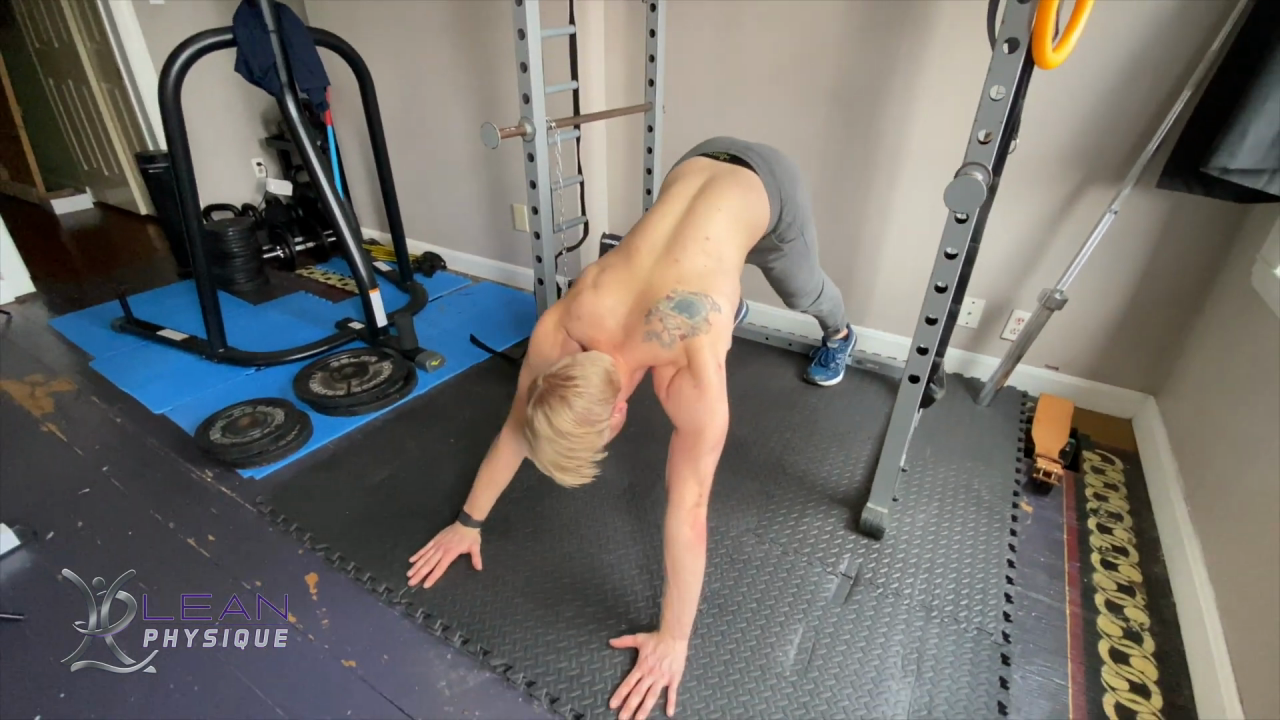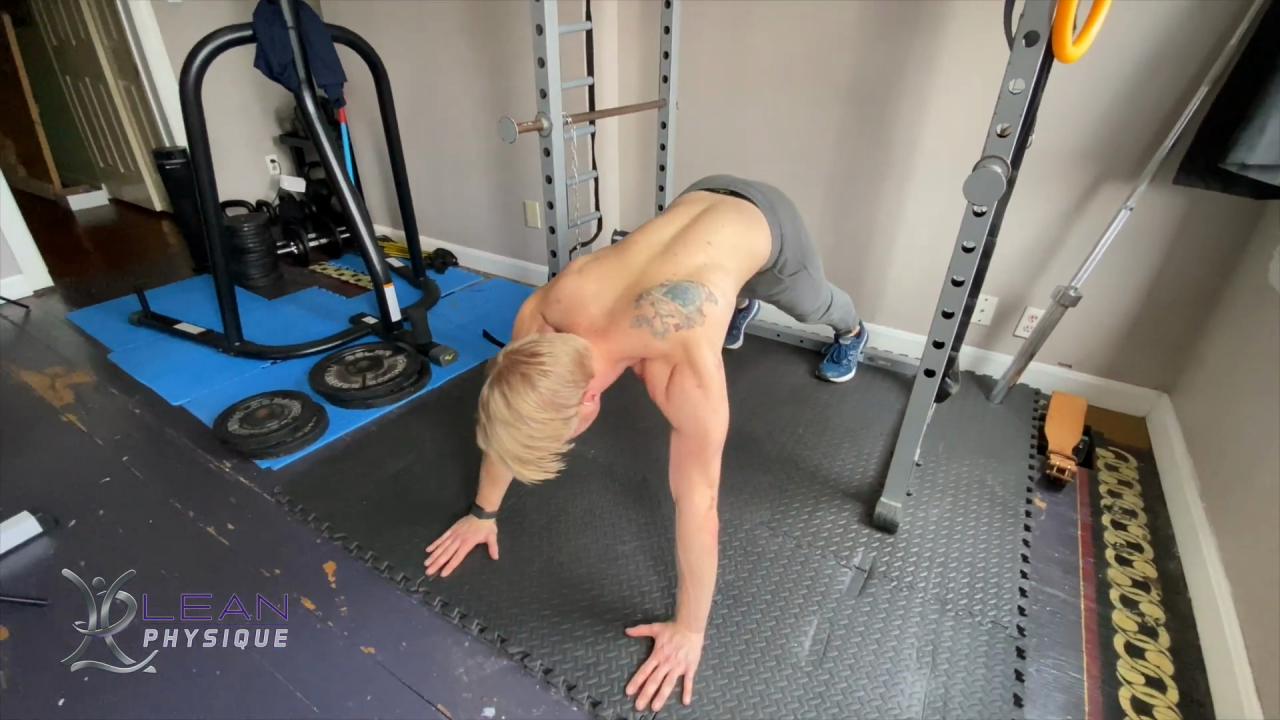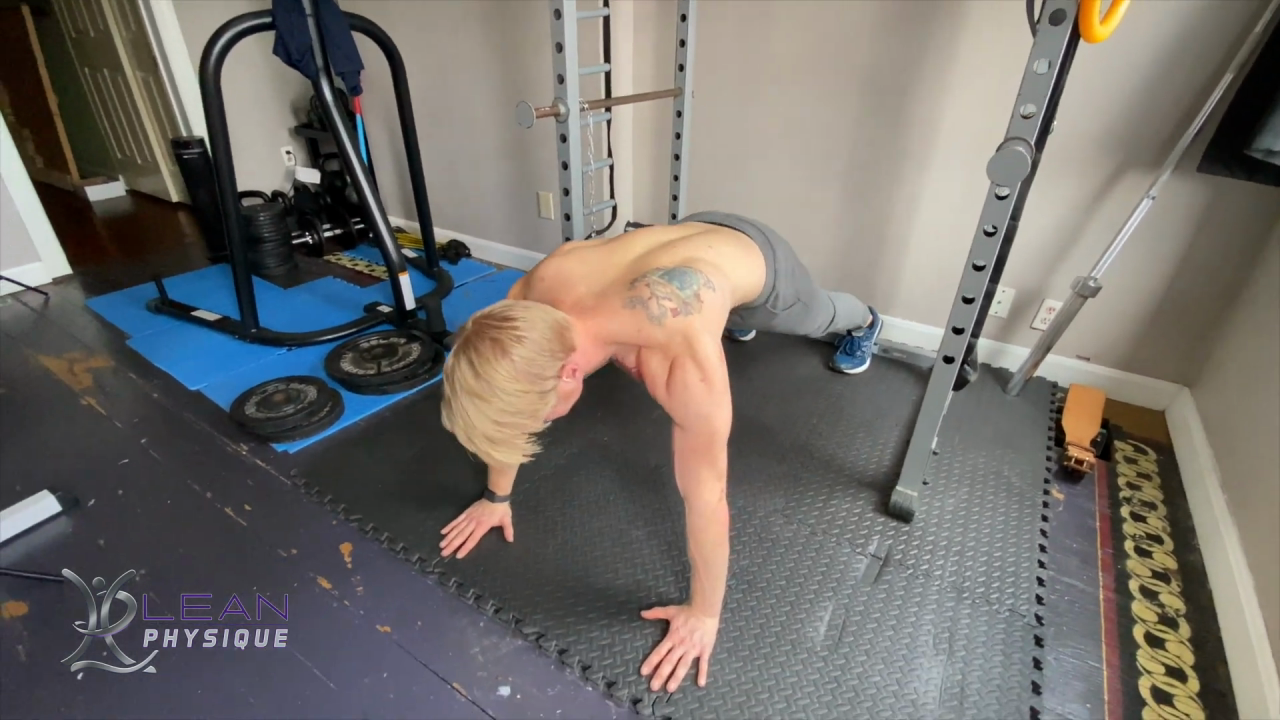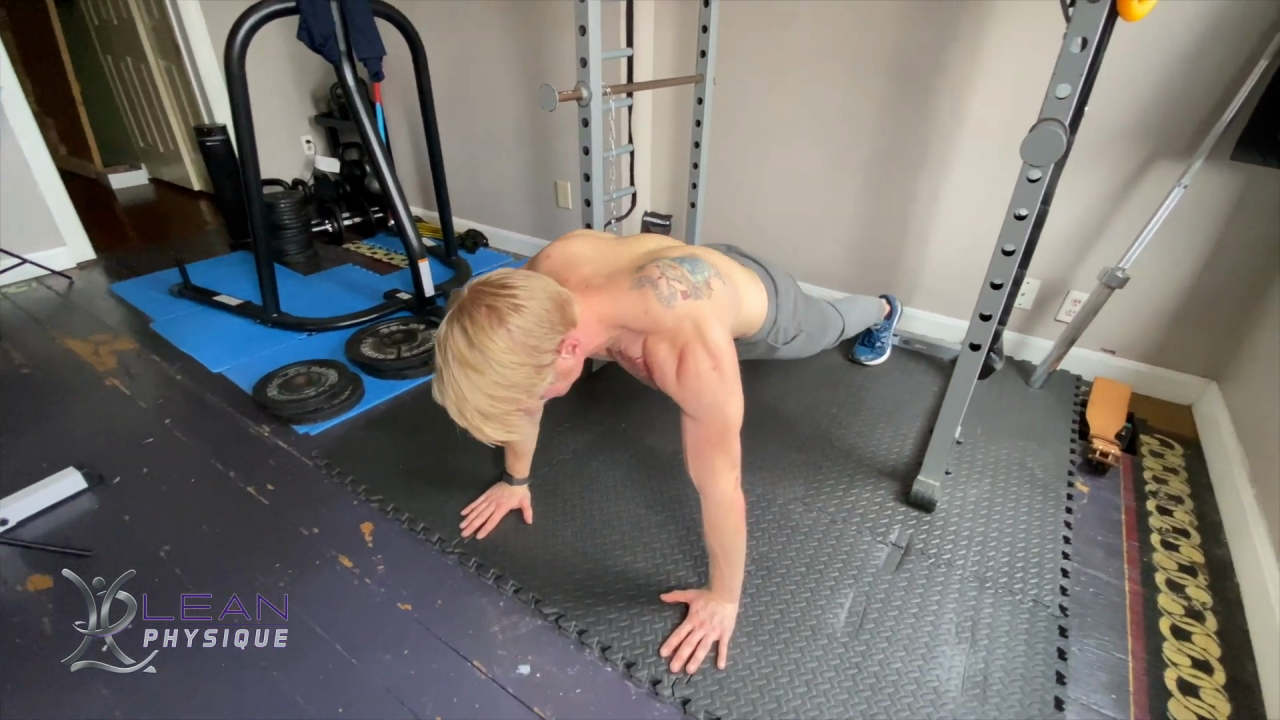
dt=0.4s
person 1, frame 1
left shoulder: (690, 371)
right shoulder: (560, 328)
left elbow: (688, 507)
right elbow: (514, 430)
left wrist: (673, 640)
right wrist: (467, 522)
left hip: (767, 186)
right hip: (700, 165)
left knee: (801, 291)
left ankle: (837, 332)
person 1, frame 2
left shoulder: (683, 369)
right shoulder: (543, 313)
left elbow: (696, 502)
right elbow: (511, 417)
left wrist: (689, 630)
right wrist: (482, 512)
left hip: (767, 223)
right hip: (703, 199)
left knee: (811, 307)
left ankle: (850, 331)
person 1, frame 3
left shoulder: (682, 355)
right shoulder: (532, 297)
left elbow: (706, 495)
right elbow: (506, 399)
left wrist: (705, 614)
right wrist: (496, 495)
left hip: (762, 264)
right hip: (703, 232)
left knee: (817, 318)
left ankle: (862, 321)
person 1, frame 4
left shoulder: (690, 345)
right shoulder: (541, 281)
left elbow: (721, 485)
right elbow: (520, 387)
left wrist: (724, 598)
right wrist: (515, 479)
left hip: (761, 314)
left knee: (827, 325)
left ankle: (881, 311)
